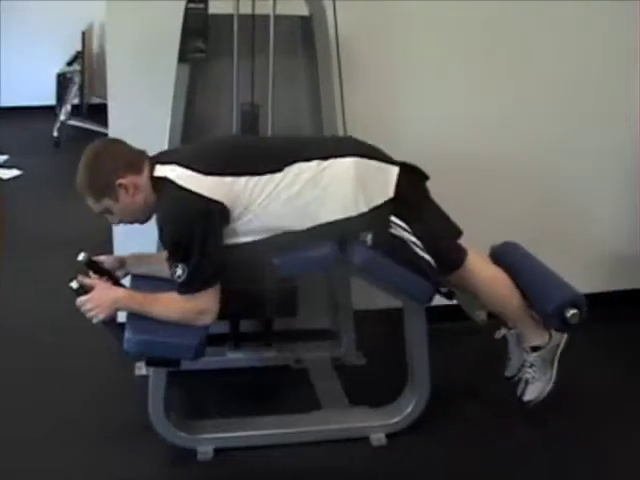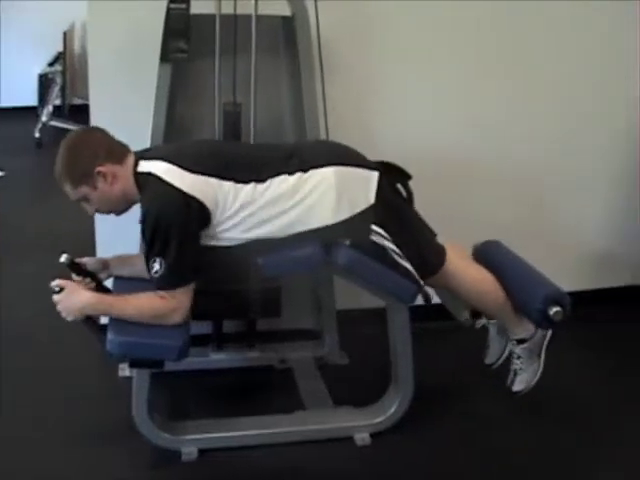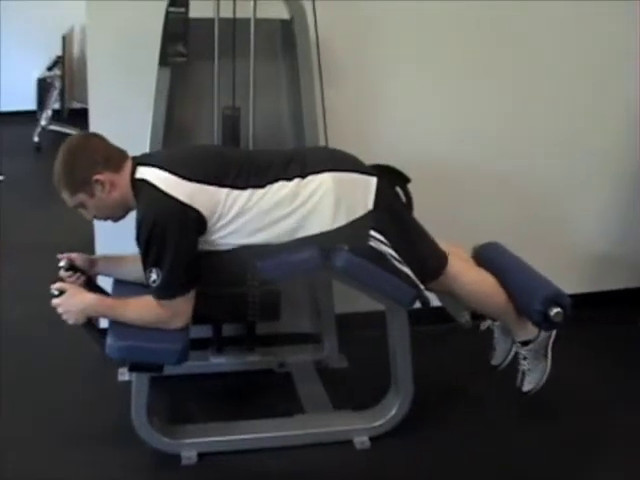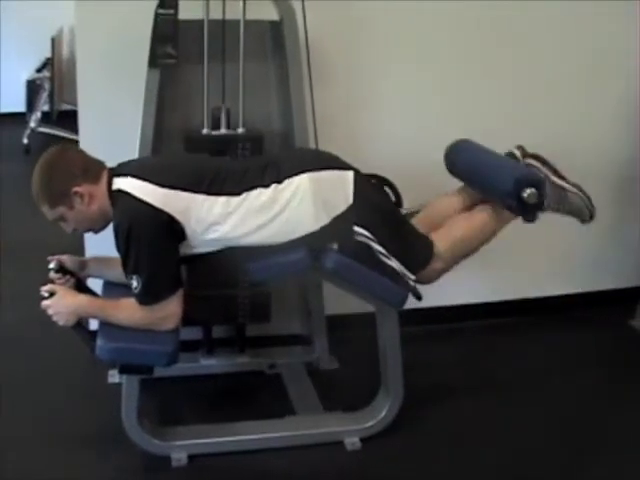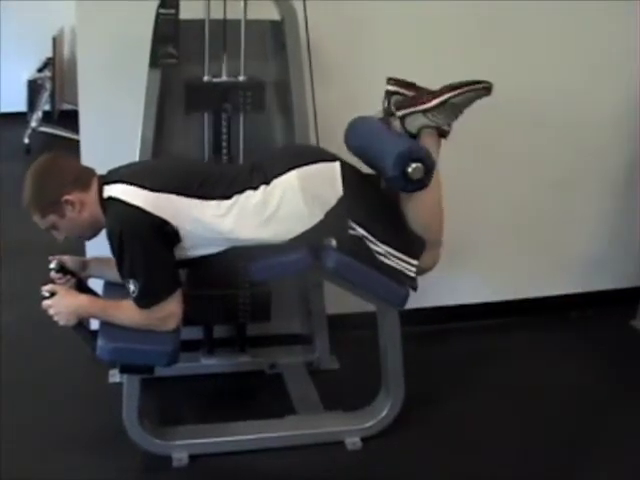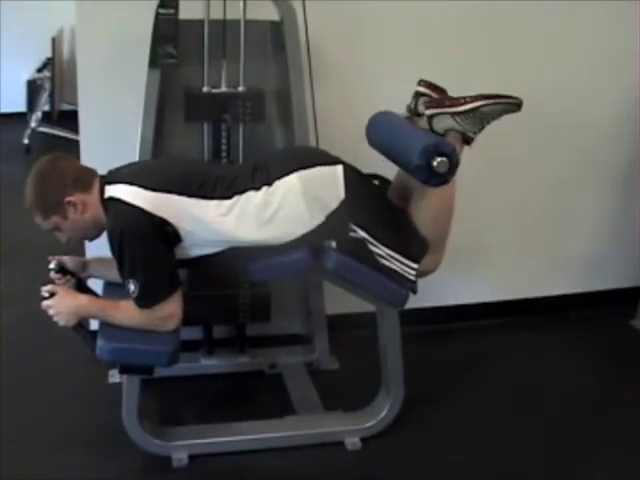
dt=0.7s
person 1, frame 1
left shoulder: (179, 202)
right shoulder: (171, 174)
left elbow: (201, 308)
right elbow: (189, 262)
left wrist: (121, 298)
right wrist: (126, 262)
left hip: (360, 190)
right hip: (345, 173)
left knee: (455, 265)
right knee: (447, 260)
left ankle: (537, 340)
right ankle: (517, 324)
person 1, frame 2
left shoulder: (164, 199)
right shoulder: (152, 167)
left elbow: (172, 306)
right elbow: (171, 262)
left wrist: (91, 303)
right wrist: (108, 266)
left hip: (343, 196)
right hip: (328, 179)
left knee: (436, 267)
right knee: (428, 257)
left ankle: (524, 331)
right ankle: (501, 317)
person 1, frame 3
left shoulder: (160, 205)
right shoulder: (149, 174)
left elbow: (173, 312)
right elbow: (167, 270)
left wrist: (93, 305)
right wrist: (97, 264)
left hip: (342, 203)
right hip: (329, 181)
left knee: (436, 271)
right knee: (429, 260)
left ankle: (527, 330)
right ankle: (504, 315)
person 1, frame 4
left shoulder: (134, 215)
right shoulder: (127, 182)
left elbow: (162, 314)
right elbow: (152, 272)
left wrist: (85, 307)
right wrist: (87, 268)
left hip: (323, 204)
right hip: (315, 184)
left knee: (428, 262)
right knee: (415, 237)
person 1, frame 5
left shoulder: (126, 218)
right shoulder: (119, 186)
left elbow: (163, 314)
right elbow: (152, 269)
left wrist: (84, 306)
right wrist: (86, 267)
left hip: (318, 202)
right hip: (301, 175)
left knee: (422, 254)
right knee: (391, 225)
left ankle: (424, 126)
right ankle: (409, 123)
person 1, frame 6
left shoulder: (127, 218)
right shoulder: (119, 186)
left elbow: (163, 314)
right elbow: (151, 266)
left wrist: (83, 305)
right wrist: (87, 266)
left hip: (319, 203)
right hip: (305, 179)
left knee: (423, 256)
right knee: (395, 224)
left ankle: (448, 132)
right ankle: (430, 125)
